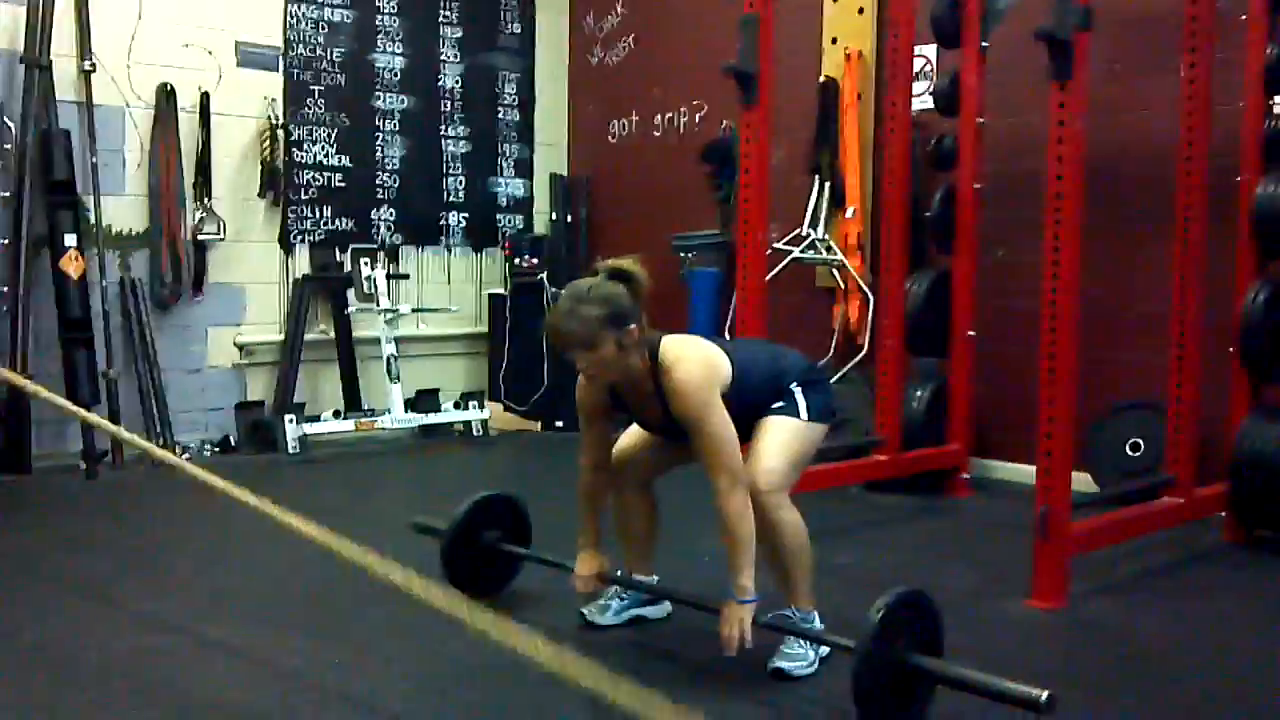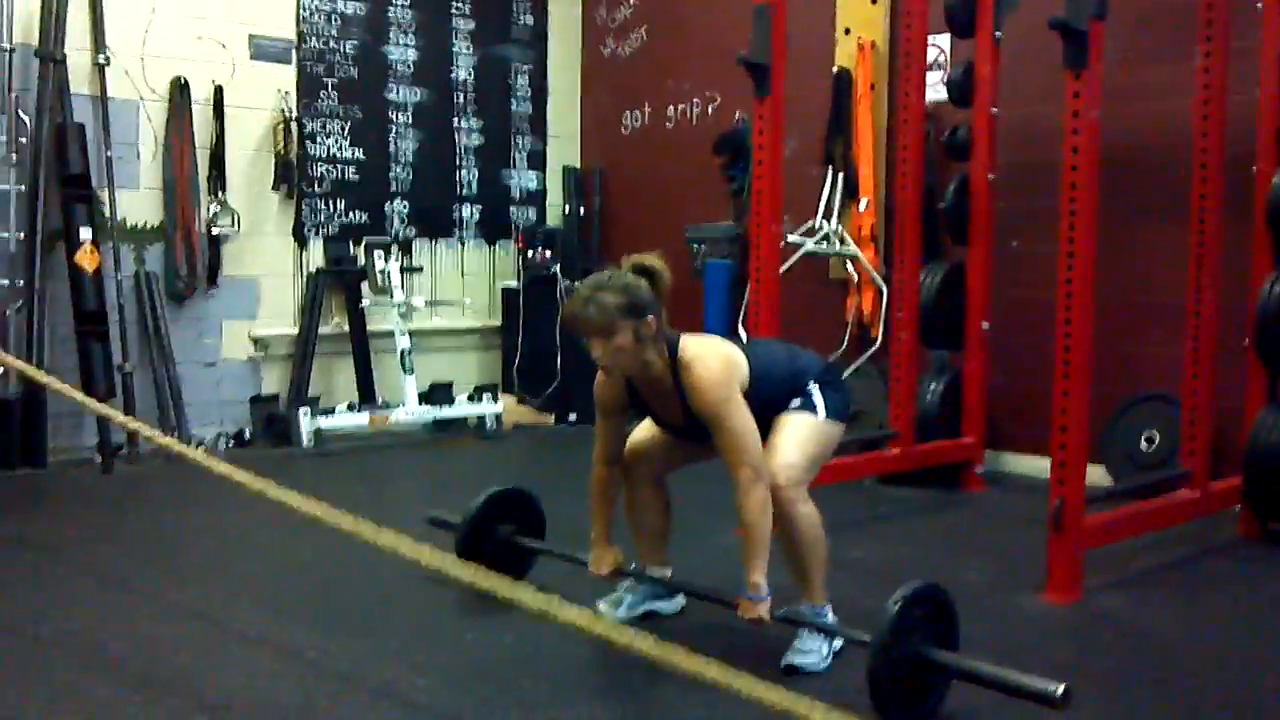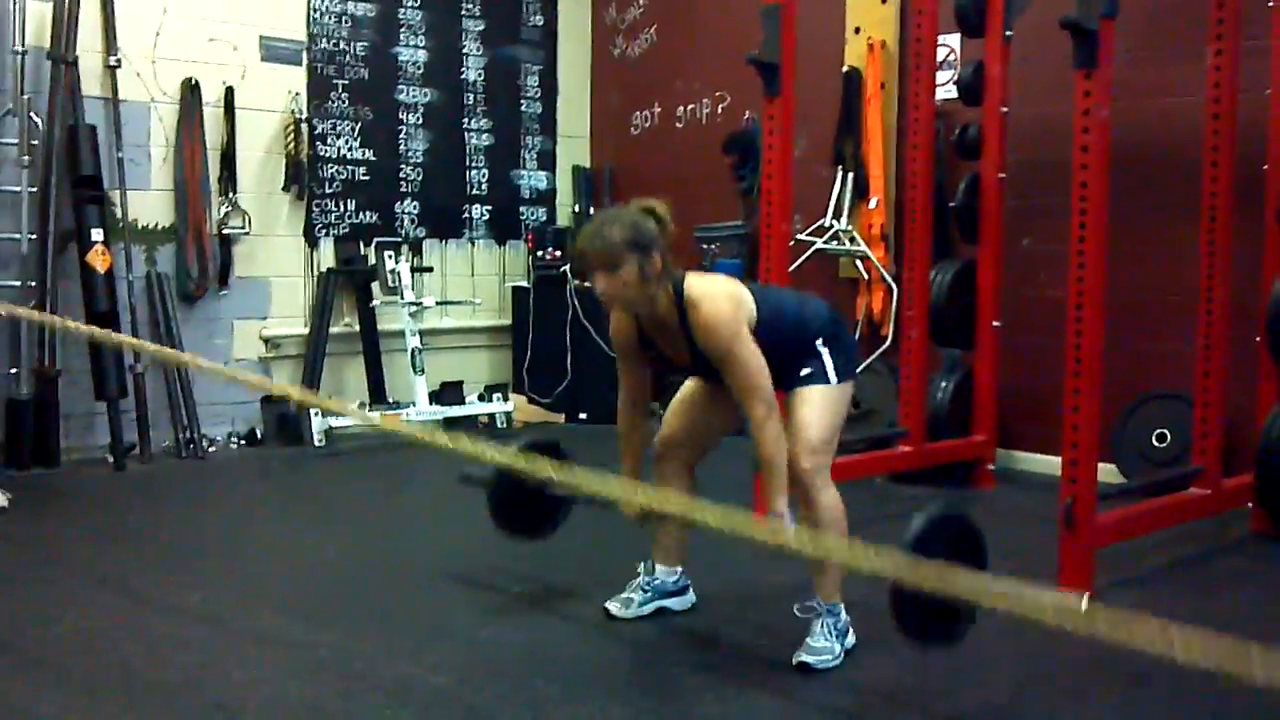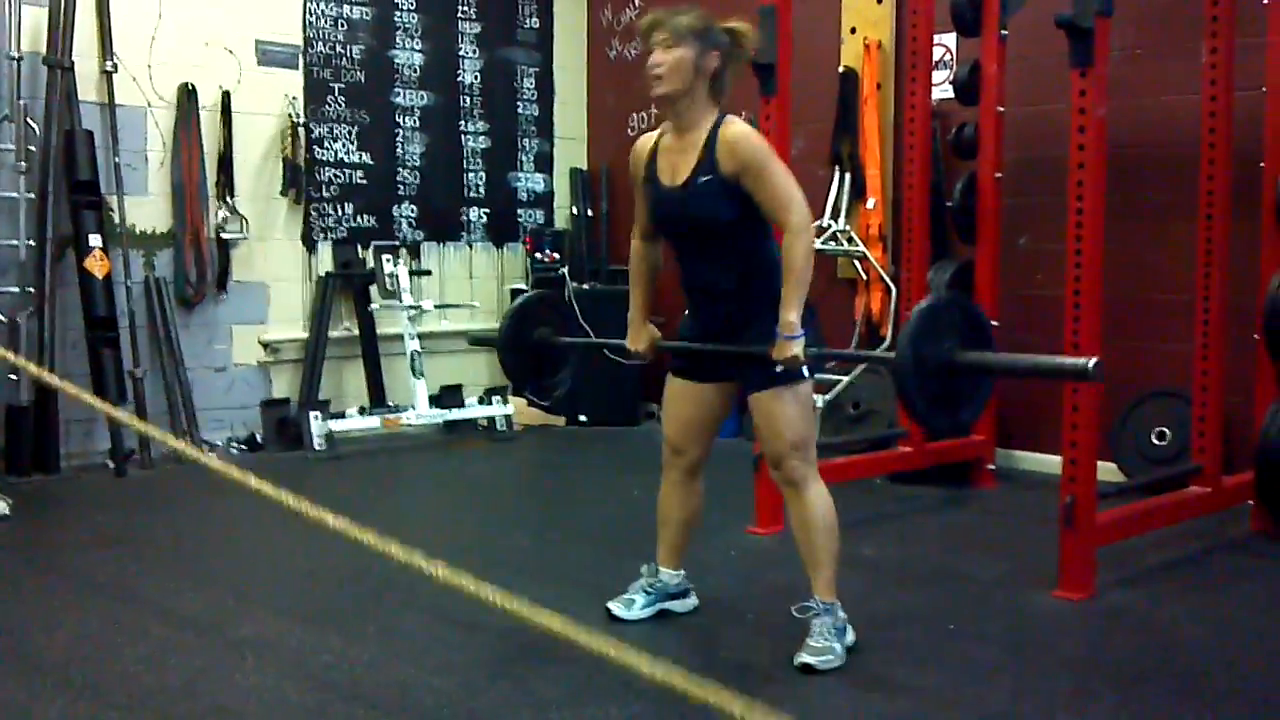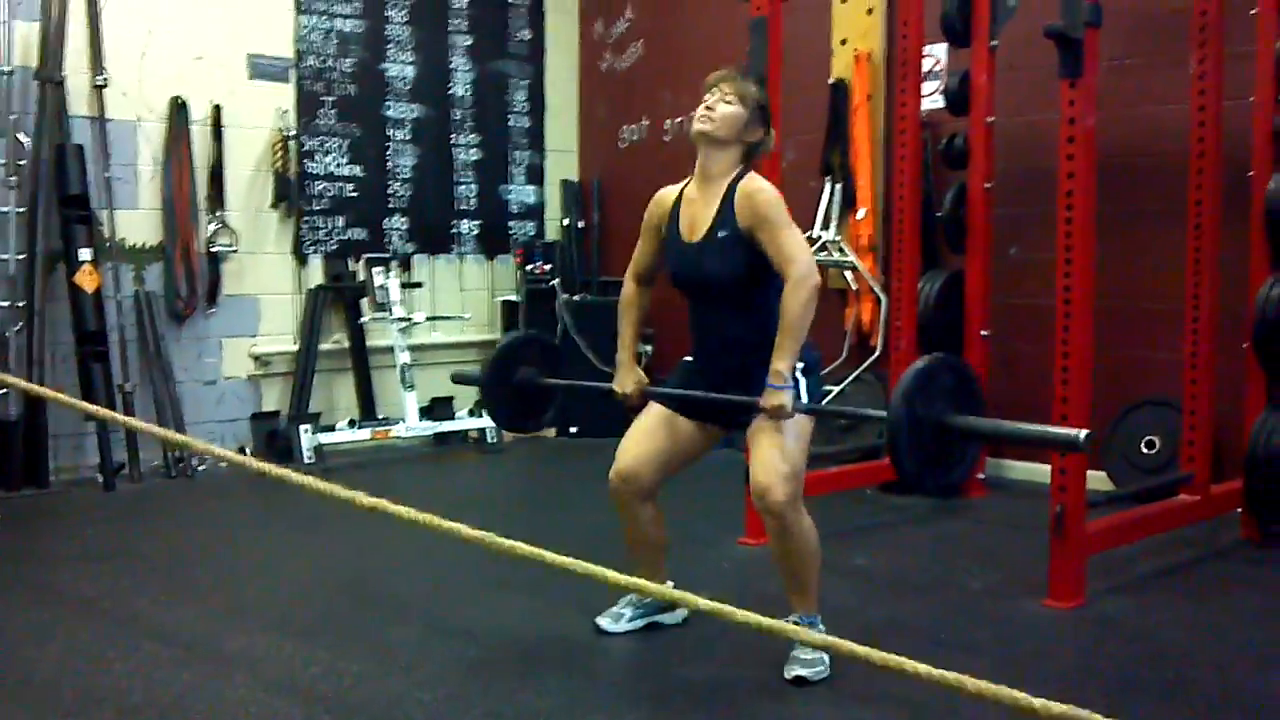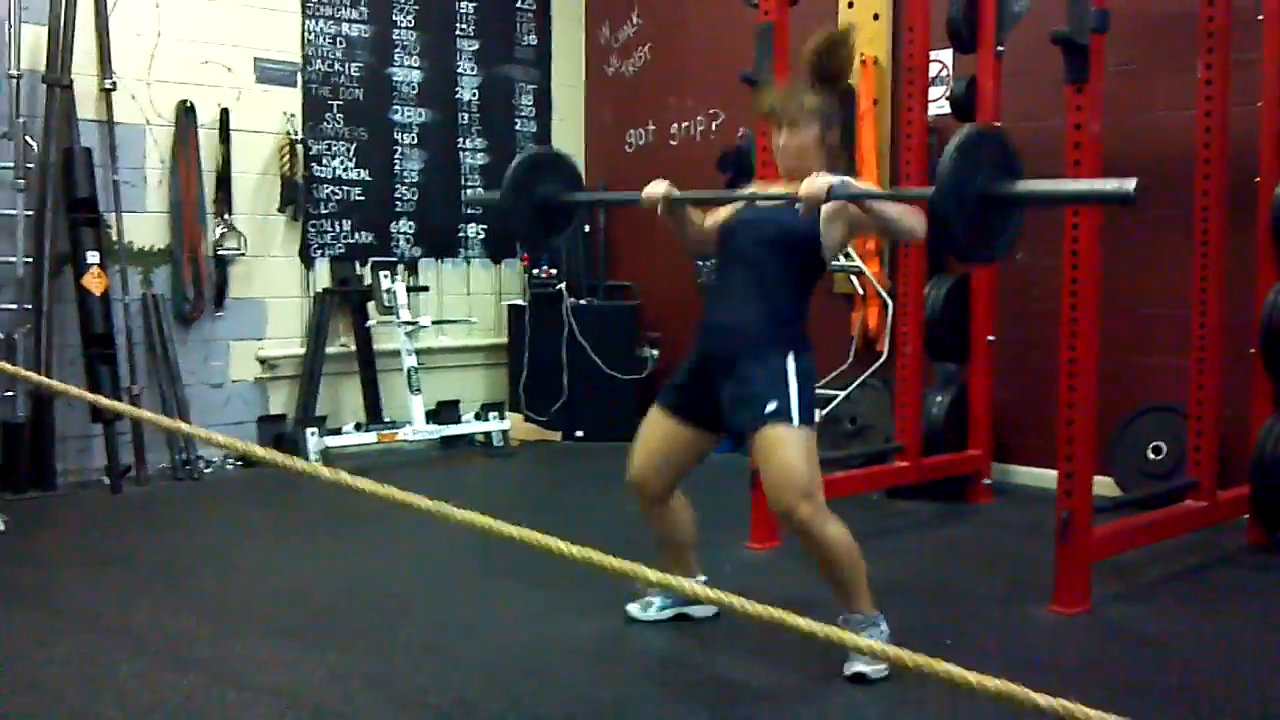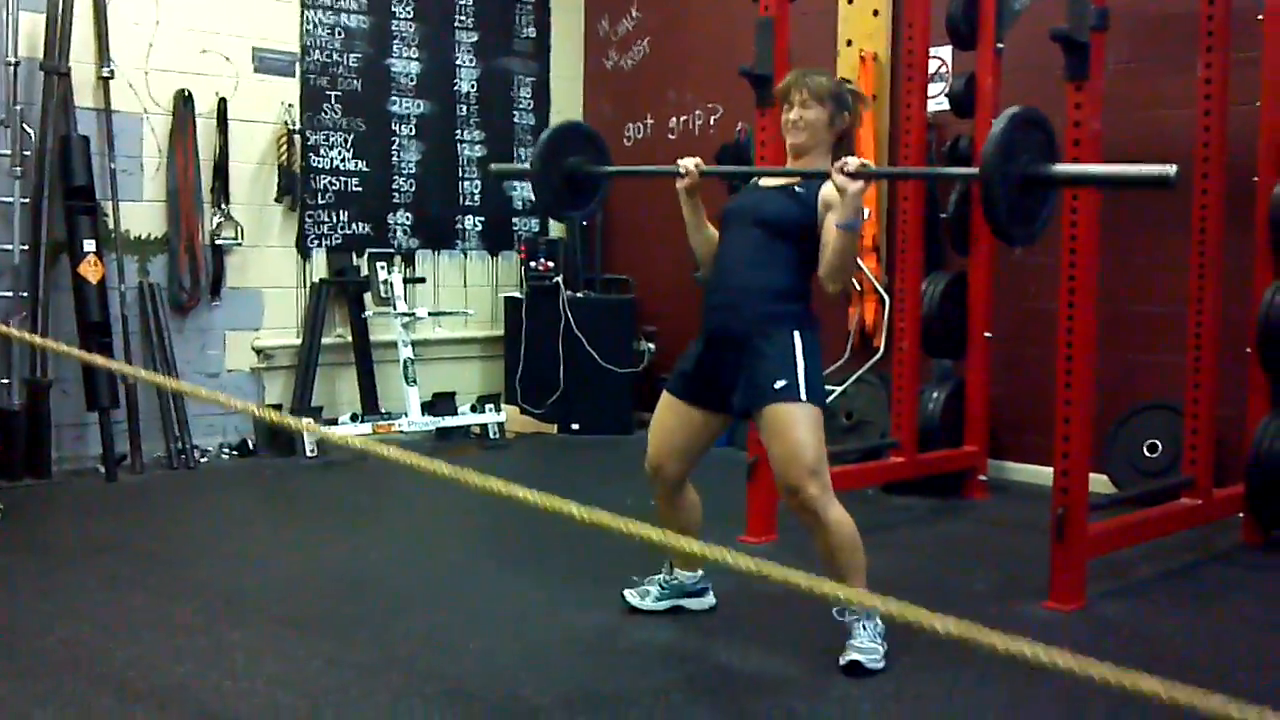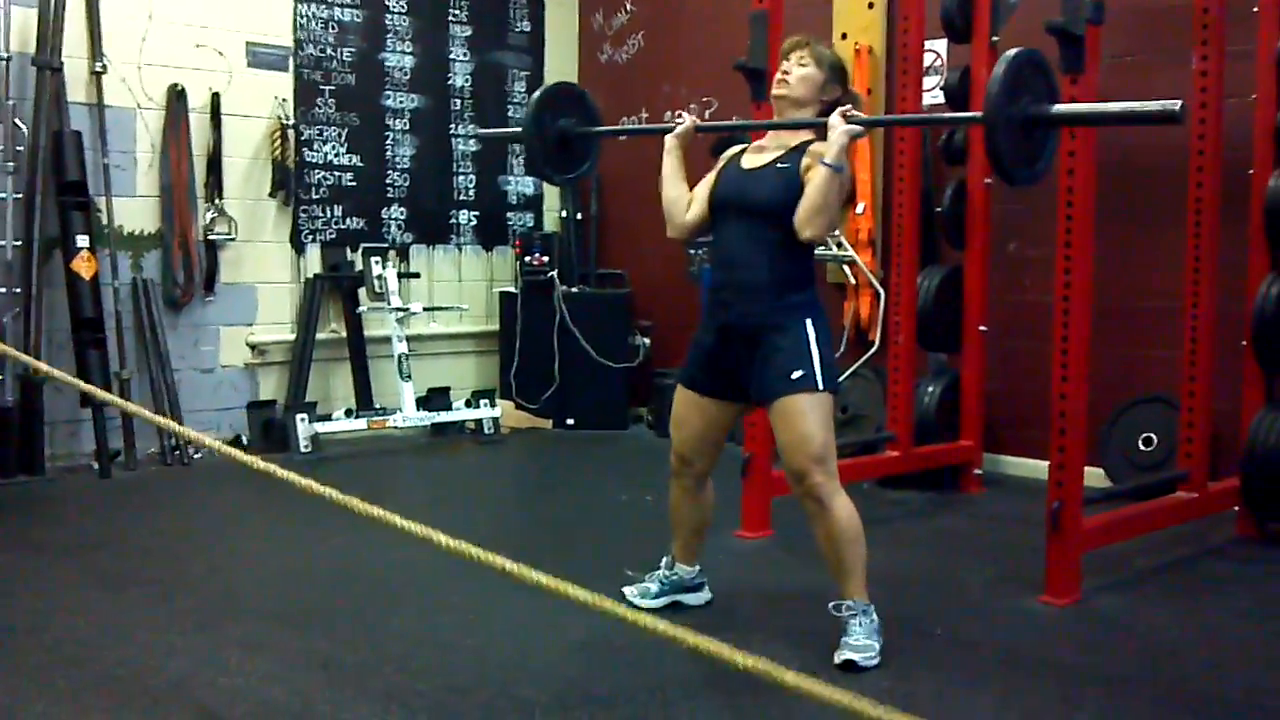
dt=0.4s
person 1, frame 1
left shoulder: (684, 374)
right shoulder: (594, 385)
left elbow: (731, 486)
right elbow: (595, 466)
left wrist: (744, 594)
right wrist: (589, 548)
left hip: (790, 388)
right hip: (731, 396)
left knee: (764, 487)
right knee: (624, 463)
left ankle: (804, 621)
right ankle: (642, 587)
person 1, frame 2
left shoulder: (704, 373)
right shoulder: (612, 380)
left elbow: (751, 480)
right elbow: (606, 462)
left wrist: (756, 586)
right wrist: (600, 542)
left hip: (808, 390)
right hip: (747, 397)
left knee: (782, 482)
right knee: (637, 458)
left ankle: (818, 616)
right ankle: (655, 581)
person 1, frame 3
left shoulder: (711, 310)
right shoulder: (626, 322)
left elbow: (763, 415)
right elbow: (633, 405)
left wrist: (779, 510)
right wrist: (629, 484)
left hip: (816, 346)
right hip: (748, 353)
left knee: (806, 466)
right knee: (671, 448)
left ankle: (831, 616)
right ankle: (667, 578)
person 1, frame 4
left shoulder: (736, 140)
right shoulder: (646, 151)
left elbow: (797, 224)
right elbow: (645, 238)
left wrist: (790, 325)
right wrist: (638, 318)
left hip: (766, 321)
right hip: (705, 326)
left knee: (792, 466)
right knee: (680, 457)
left ankle: (829, 613)
right ankle: (668, 581)
person 1, frame 5
left shoulder: (755, 195)
right shoulder: (665, 204)
left elbow: (804, 279)
right elbow: (638, 281)
left wrist: (779, 377)
right wrist: (626, 361)
left hip: (775, 369)
right hip: (706, 369)
left knee: (775, 494)
right knee: (628, 477)
left ankle: (807, 626)
right ankle: (654, 595)
person 1, frame 6
left shoulder: (836, 199)
right shoulder: (756, 198)
left elbow: (913, 227)
right elbow: (701, 235)
left wrist: (839, 193)
right wrist: (669, 204)
left hip: (770, 362)
right hip: (706, 360)
left knee: (799, 506)
right knee: (646, 481)
left ankle: (867, 621)
right ankle: (687, 586)
person 1, frame 7
left shoulder: (832, 190)
right shoulder: (758, 183)
left elbow: (834, 280)
right elbow: (715, 260)
left wrist: (850, 205)
right wrist: (689, 196)
left hip: (778, 342)
right hip: (712, 341)
left knee: (806, 489)
right knee: (662, 468)
left ankle: (862, 617)
right ankle: (687, 578)
person 1, frame 8
left shoulder: (818, 155)
right shoulder: (735, 155)
left elbow: (810, 228)
right elbow: (681, 223)
left wrist: (837, 147)
right wrist: (673, 148)
left hip: (788, 330)
right hip: (720, 327)
left knee: (814, 478)
right knee: (686, 463)
left ankle: (858, 613)
right ankle: (683, 574)
